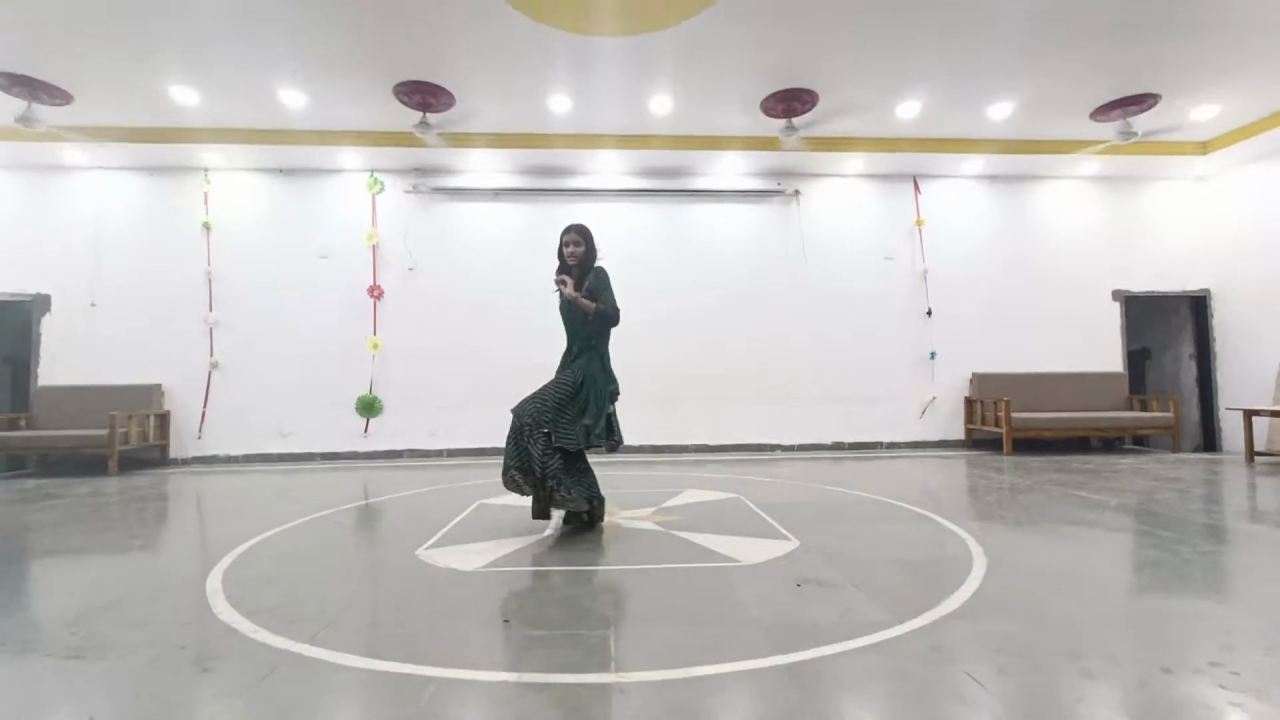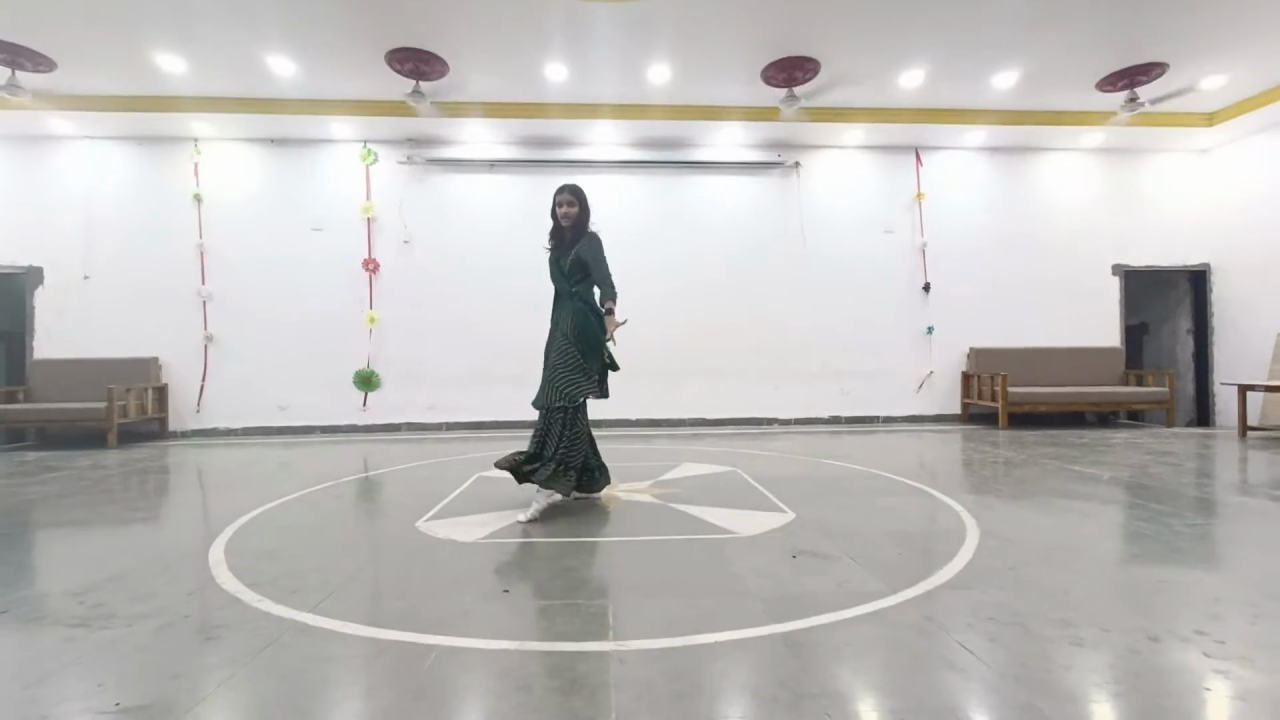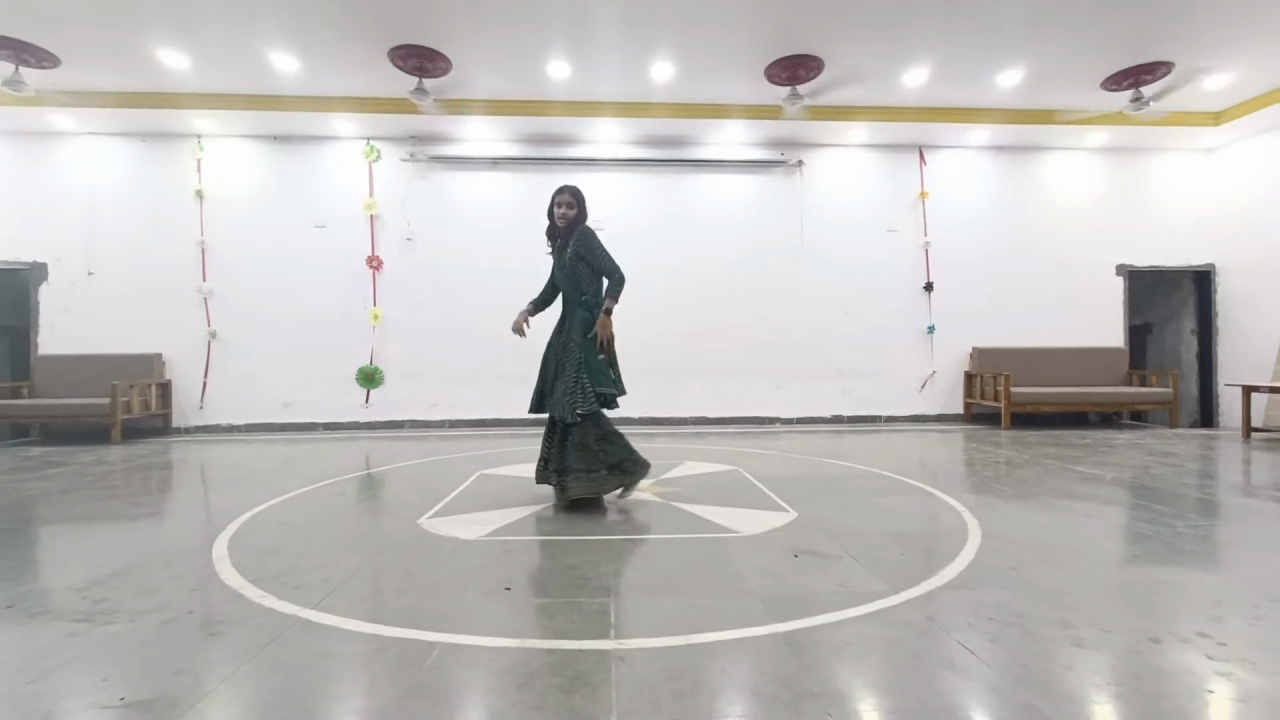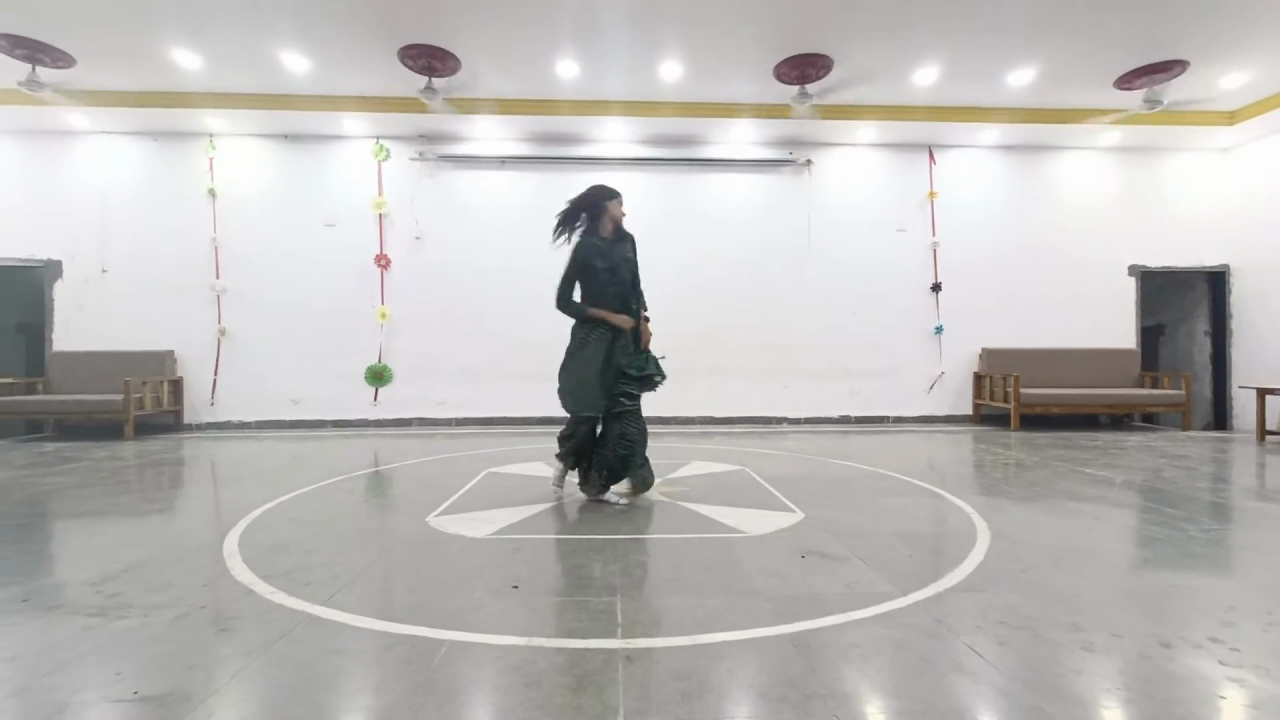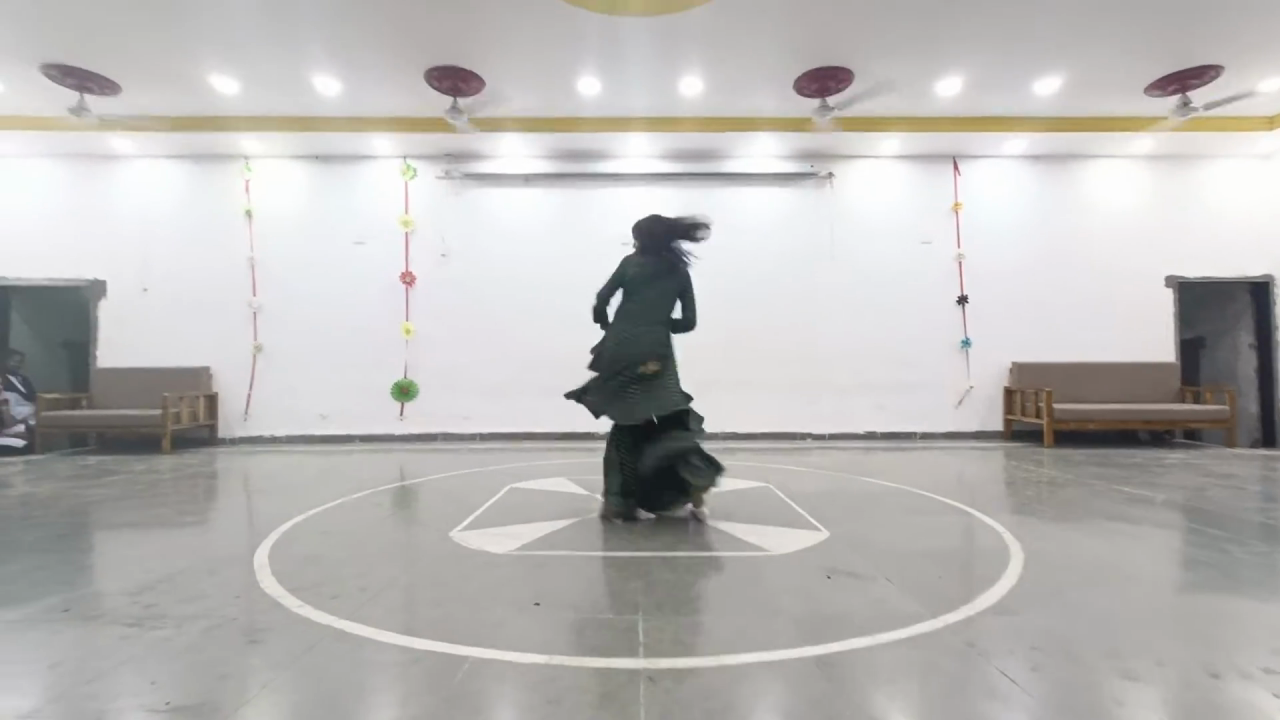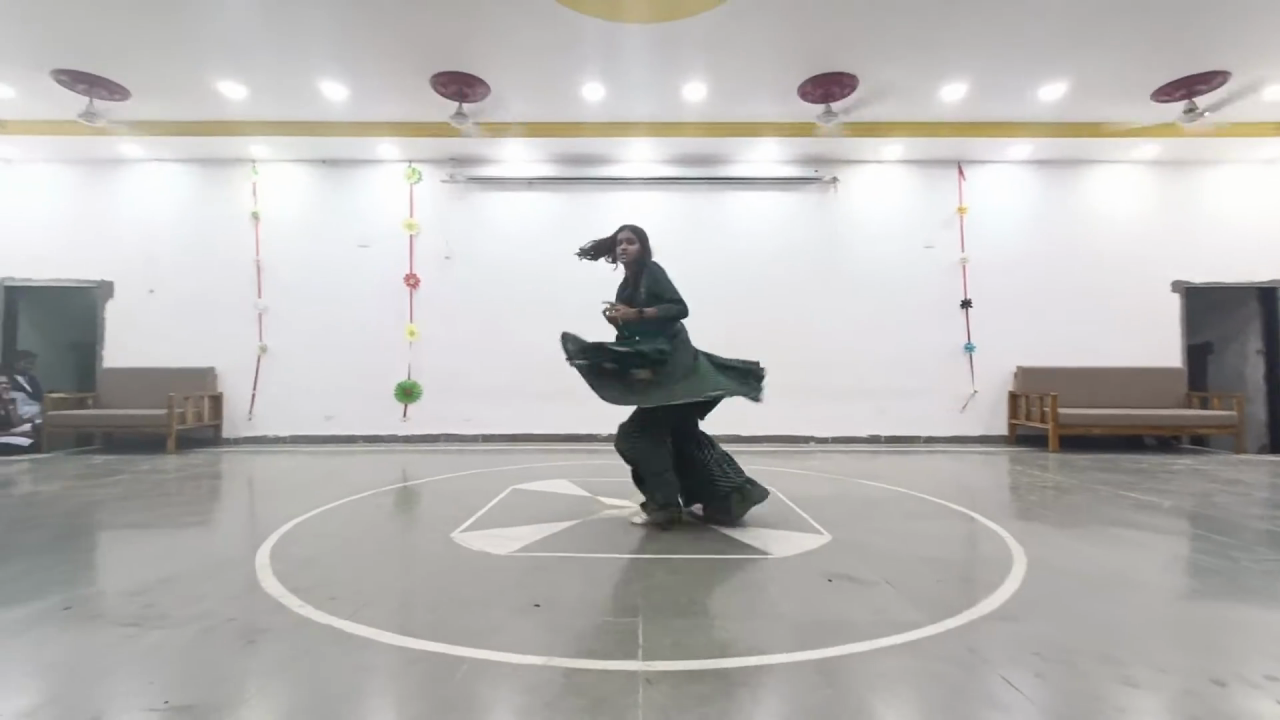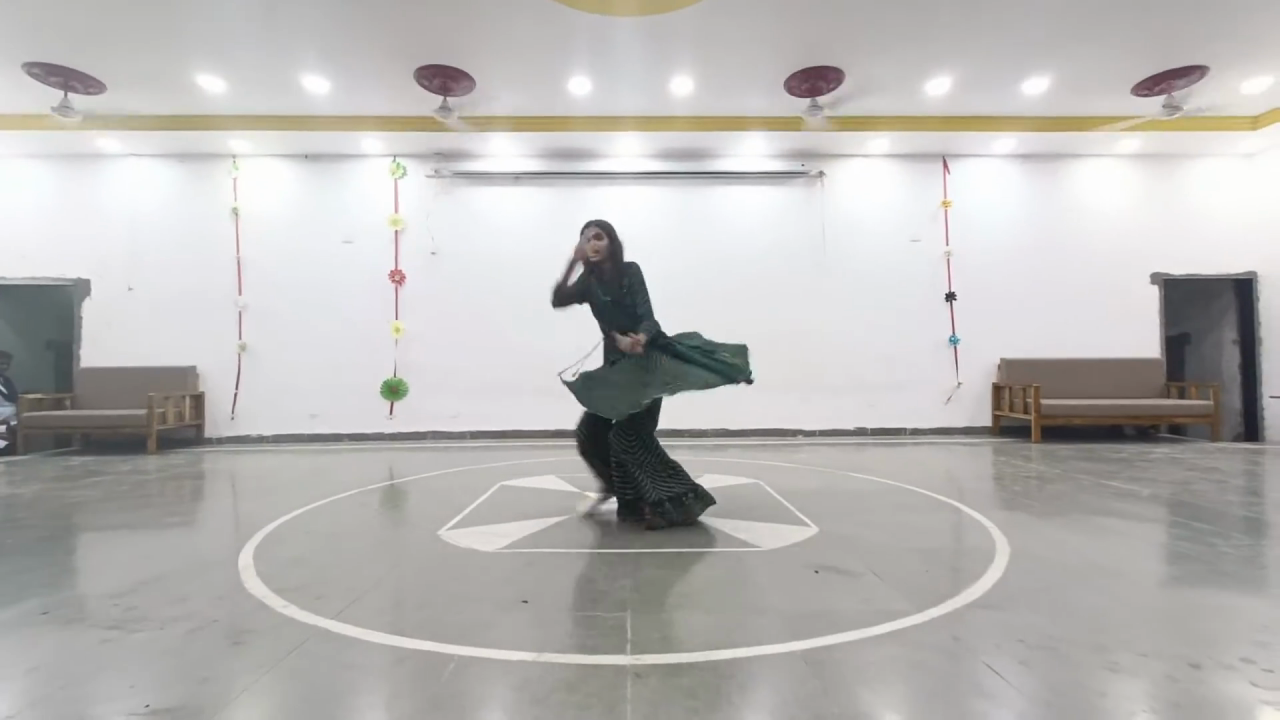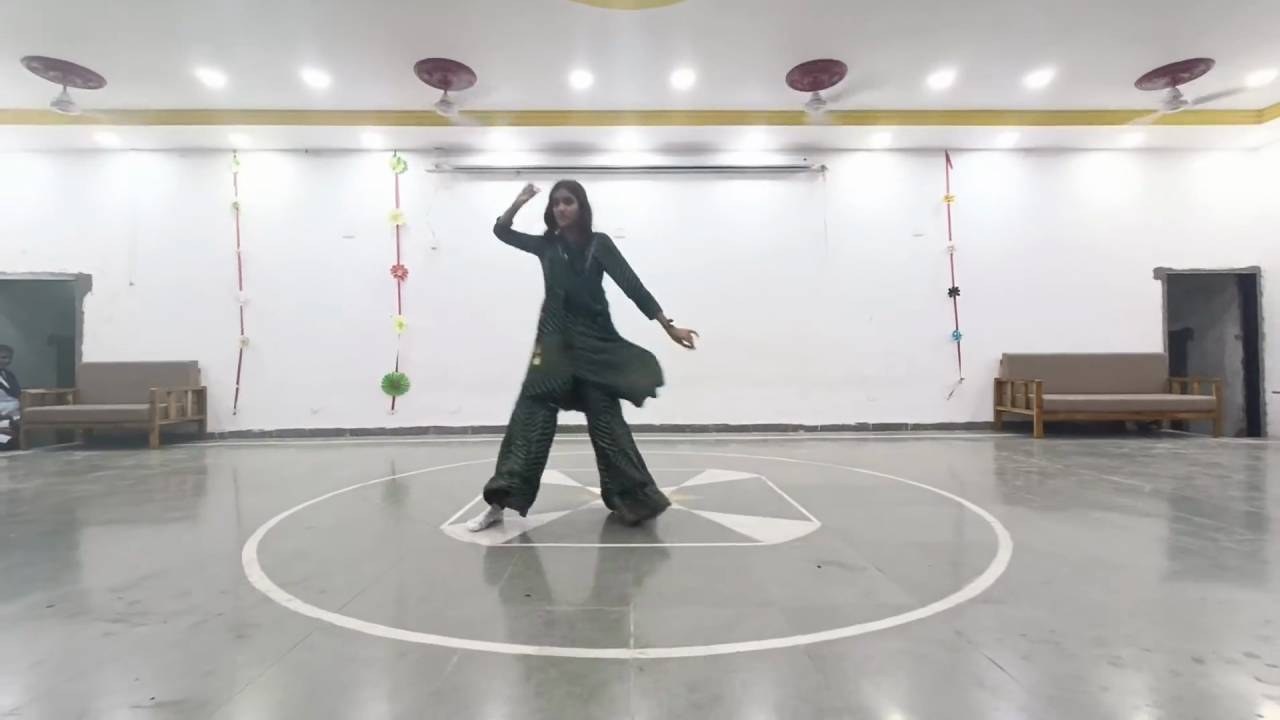
dt=0.3s
person 1, frame 1
left shoulder: (598, 276)
right shoulder: (567, 279)
left elbow: (612, 317)
left wrist: (577, 300)
left hip: (587, 367)
right hip: (573, 363)
left knee: (532, 419)
right knee: (564, 435)
left ankle: (561, 497)
right ankle: (583, 506)
person 1, frame 2
left shoulder: (589, 241)
right shoulder: (558, 244)
left elbow: (604, 278)
left wrist: (610, 314)
left hip: (577, 327)
right hip: (562, 326)
left knee: (562, 401)
right knee: (567, 403)
left ankle: (552, 484)
right ankle: (585, 479)
person 1, frame 3
left shoulder: (583, 236)
right shoulder: (559, 245)
left elbow: (616, 277)
right elbow: (552, 289)
left wrist: (605, 315)
right wrist: (527, 311)
left hip: (587, 328)
right hip: (567, 328)
left knee: (582, 404)
right knee: (560, 405)
left ankle: (624, 471)
right ankle: (572, 480)
person 1, frame 4
left shoulder: (627, 242)
right shoulder: (585, 247)
right elbow: (564, 301)
left wrist: (643, 321)
right wrist: (610, 316)
left hip: (624, 337)
right hip: (593, 338)
left knee: (626, 409)
right knee: (588, 408)
left ankle: (599, 482)
right ankle: (566, 460)
person 1, frame 5
left shoulder: (630, 263)
right shoulder: (679, 271)
left elbow: (602, 300)
right elbow: (688, 322)
left wrist: (608, 328)
left hip: (621, 351)
right hip: (653, 352)
left knee: (625, 427)
right knee: (670, 424)
left ankle: (622, 503)
right ankle: (693, 497)
person 1, frame 6
left shoulder: (652, 271)
right shoulder: (625, 287)
left elbow: (679, 308)
right elbow: (628, 337)
left wrist: (636, 315)
right wrist: (619, 321)
left hip: (673, 360)
right hip: (660, 362)
left knee: (642, 431)
right knee: (681, 436)
left ankle: (665, 507)
right ankle: (725, 501)
person 1, frame 7
left shoulder: (630, 272)
right shoulder: (588, 282)
left elbow: (648, 319)
right elbow: (558, 301)
left wrist: (639, 339)
right wrist: (575, 262)
left hip: (648, 361)
right hip: (617, 363)
left knee: (628, 435)
right knee: (590, 432)
left ankle: (665, 505)
right ankle: (622, 485)
person 1, frame 8
left shoulder: (599, 244)
right shoulder: (548, 244)
left elbow: (632, 285)
right elbow: (501, 231)
left wrist: (668, 325)
right wrist: (521, 201)
left hip: (593, 341)
right hip: (553, 339)
left knee: (605, 419)
right knee: (529, 415)
left ankle: (631, 498)
right ankle: (499, 501)
